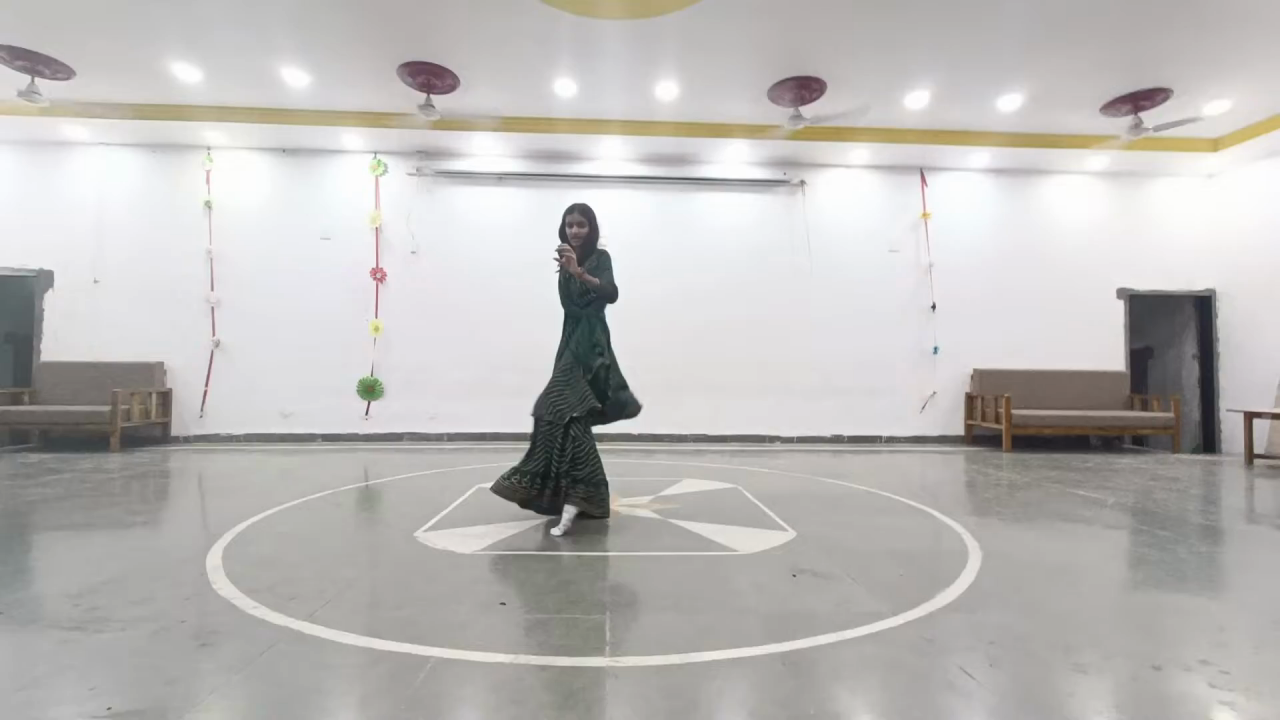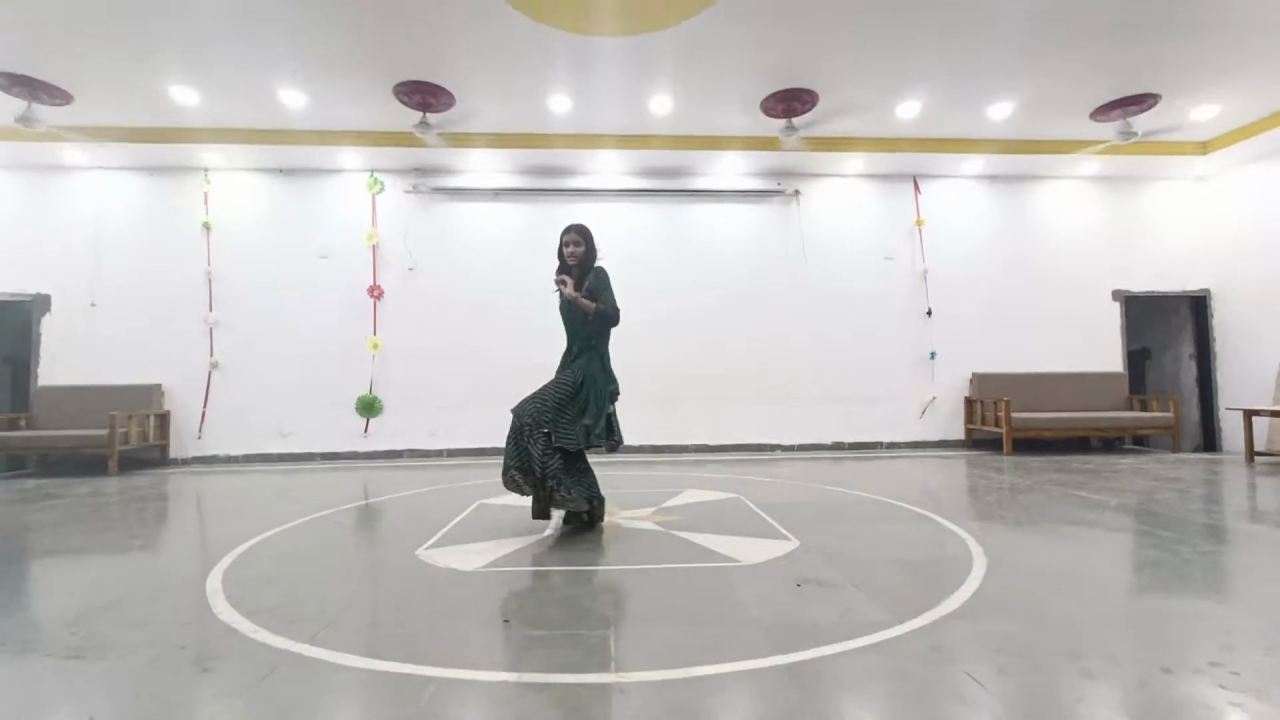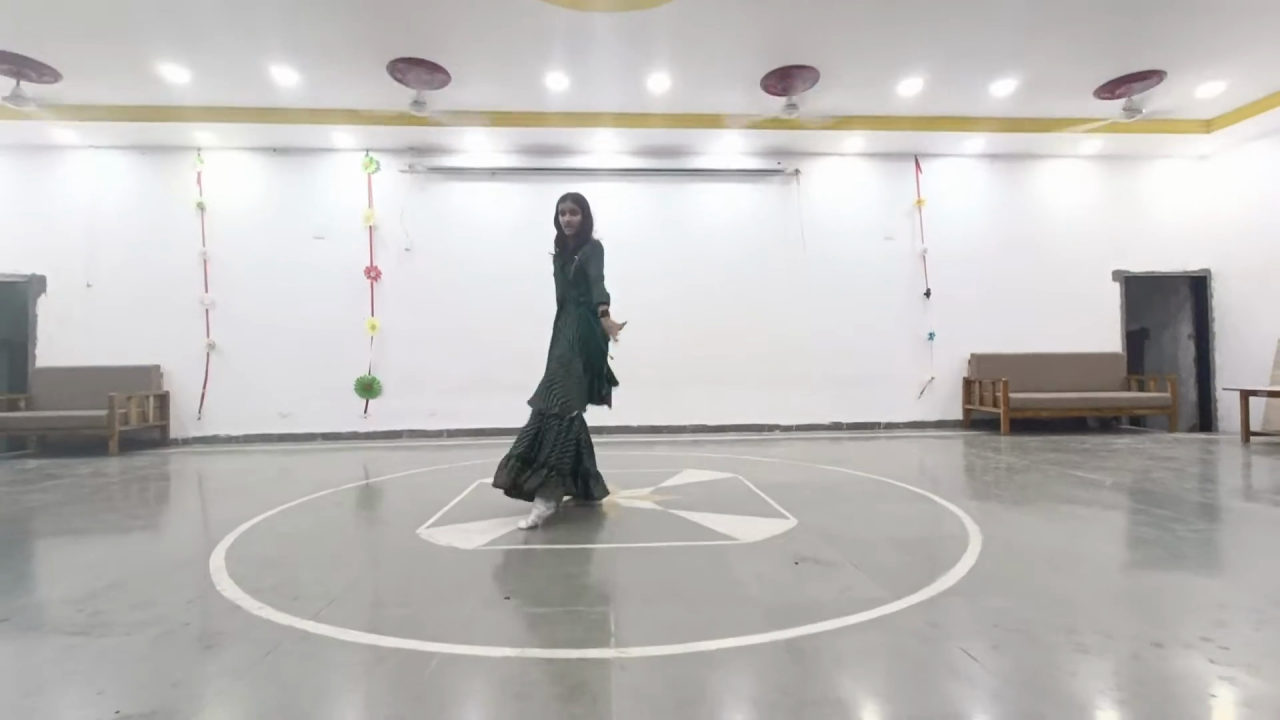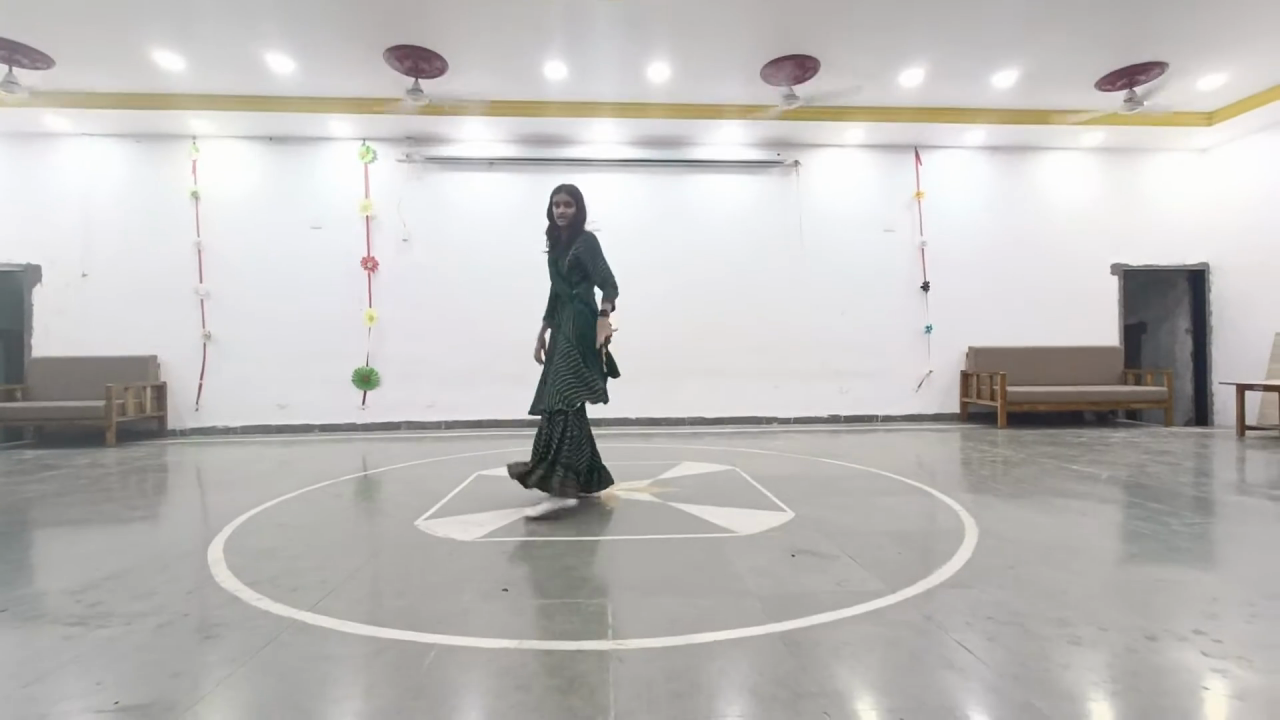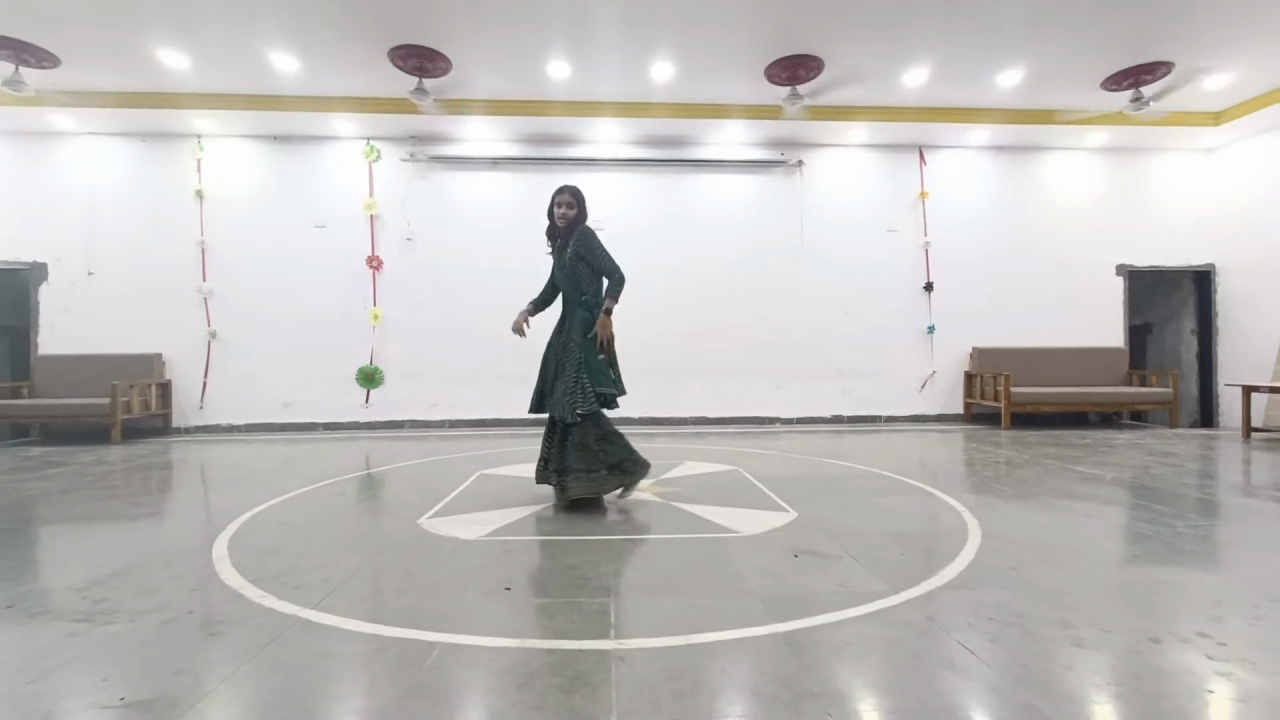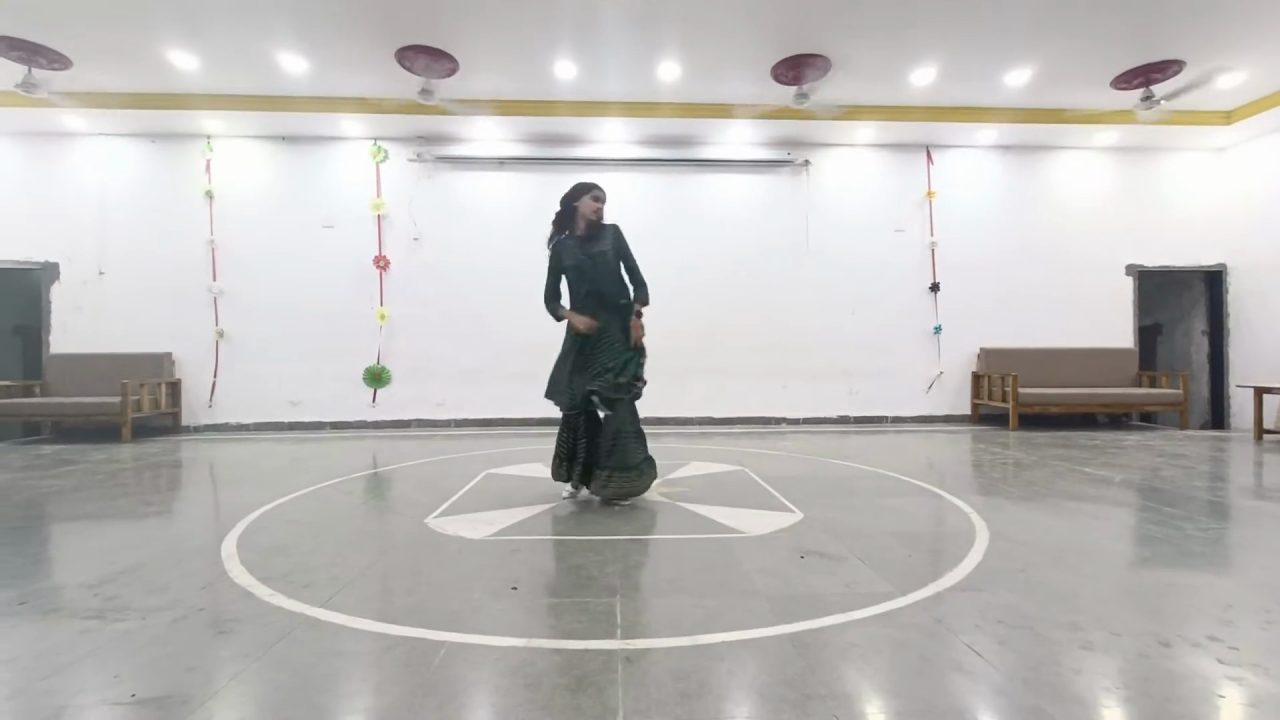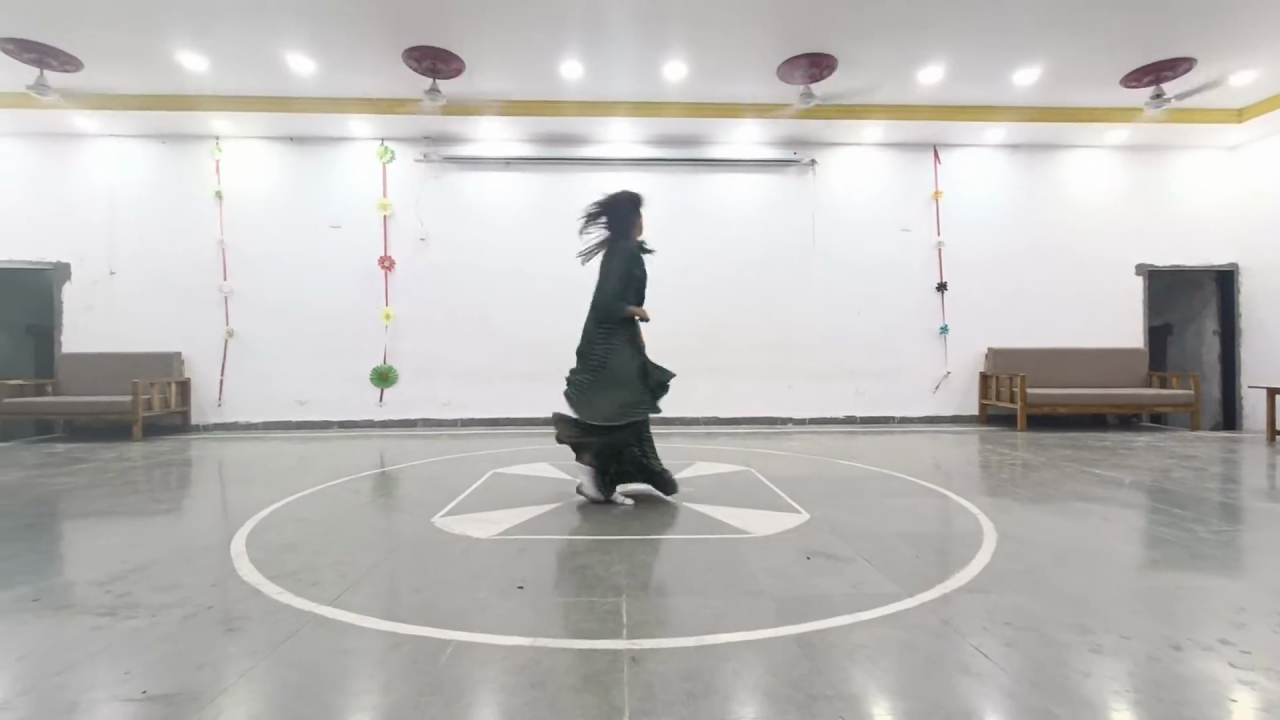
dt=0.2s
person 1, frame 1
left shoulder: (599, 257)
right shoulder: (567, 263)
left elbow: (611, 293)
left wrist: (578, 271)
left hip: (588, 346)
right hip: (571, 345)
left knee: (559, 414)
right knee: (567, 419)
left ankle: (575, 496)
right ankle: (583, 496)
person 1, frame 2
left shoulder: (598, 276)
right shoulder: (567, 279)
left elbow: (612, 317)
left wrist: (577, 300)
left hip: (587, 367)
right hip: (573, 363)
left knee: (532, 419)
right knee: (564, 435)
left ankle: (561, 497)
right ankle: (583, 506)
person 1, frame 3
left shoulder: (591, 248)
right shoulder: (562, 251)
left elbow: (597, 285)
left wrist: (606, 316)
left hip: (580, 334)
right hip: (565, 334)
left knee: (558, 407)
right knee: (565, 410)
left ankle: (546, 494)
right ankle: (584, 486)
person 1, frame 4
left shoulder: (585, 240)
right shoulder: (556, 244)
left elbow: (608, 284)
left wrist: (605, 317)
right wrist: (542, 332)
left hip: (579, 329)
right hip: (560, 328)
left knee: (563, 402)
right knee: (560, 404)
left ankle: (561, 490)
right ankle: (583, 480)
person 1, frame 5
left shoulder: (583, 236)
right shoulder: (559, 245)
left elbow: (616, 277)
right elbow: (552, 289)
left wrist: (605, 315)
right wrist: (527, 311)
left hip: (587, 328)
right hip: (567, 328)
left knee: (582, 404)
right knee: (560, 405)
left ankle: (624, 471)
right ankle: (572, 480)
person 1, frame 6
left shoulder: (612, 235)
right shoulder: (561, 246)
left elbow: (637, 280)
right elbow: (550, 297)
left wrist: (637, 318)
right wrist: (570, 315)
left hip: (616, 331)
right hip: (584, 332)
left knee: (619, 404)
right knee: (576, 404)
left ankle: (619, 480)
right ankle: (578, 477)
person 1, frame 7
left shoulder: (627, 251)
right shoulder: (626, 251)
right elbow: (605, 303)
left wrist: (633, 318)
right wrist: (636, 312)
left hip: (613, 338)
right hip: (608, 340)
left knee: (632, 407)
right knee: (625, 409)
left ankle: (603, 482)
